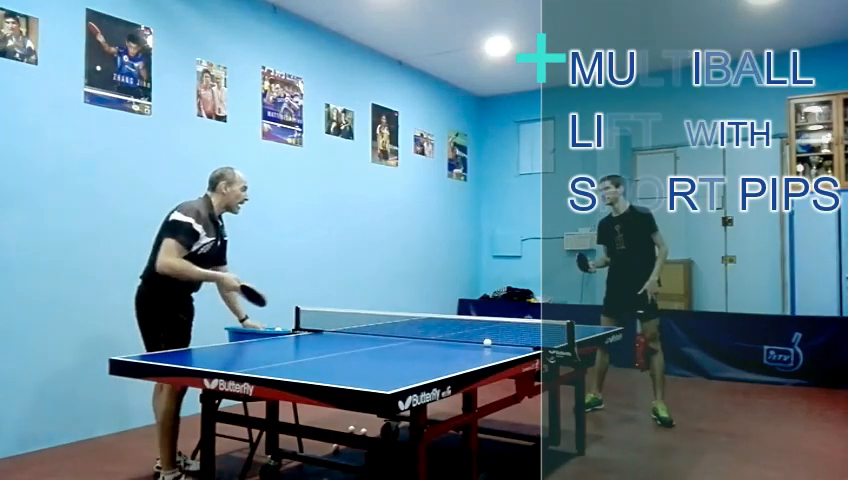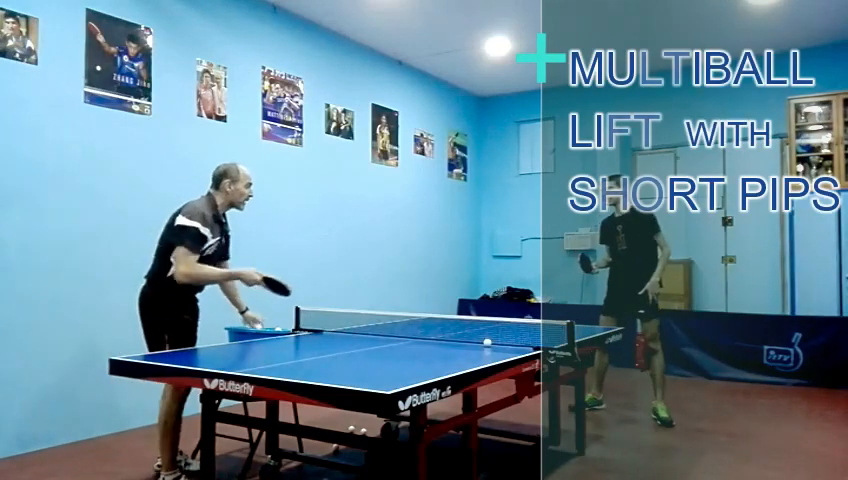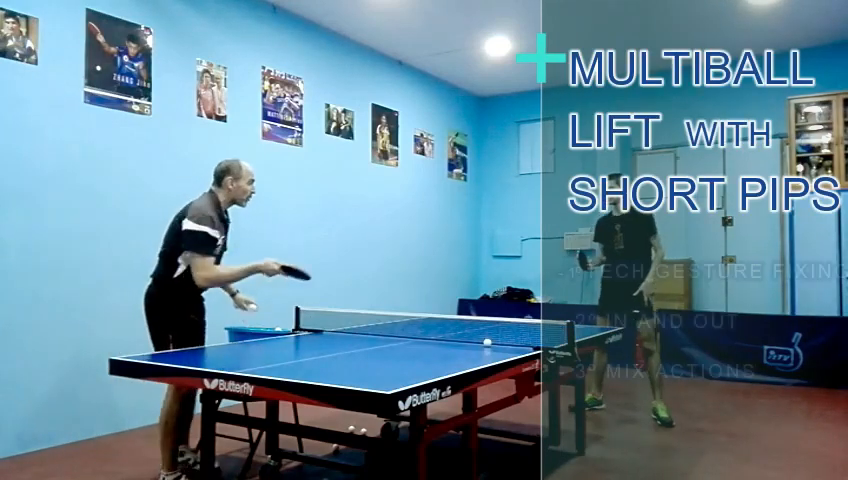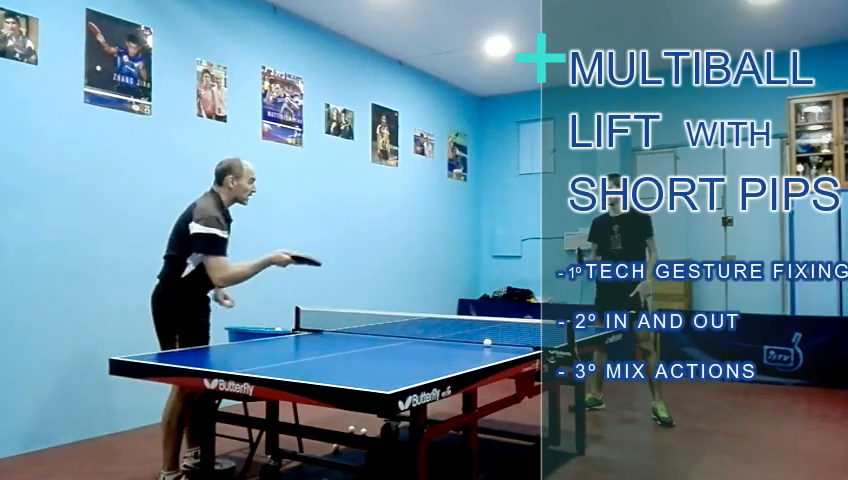
dt=0.2s
person 1, frame 1
left shoulder: (217, 227)
right shoulder: (189, 215)
left elbow: (220, 277)
right elbow: (165, 264)
left wrist: (243, 318)
right wrist: (219, 276)
left hip: (178, 304)
right hip: (157, 302)
left knee: (168, 381)
right knee: (175, 383)
person 1, frame 2
left shoulder: (220, 222)
right shoulder: (195, 216)
left elbow: (216, 269)
right elbow: (184, 272)
left wrist: (242, 309)
right wrist: (239, 274)
left hip: (183, 304)
right hip: (162, 304)
left knee: (180, 381)
right knee: (177, 385)
person 1, frame 3
left shoulder: (218, 215)
right shoulder: (201, 216)
right elbow: (204, 276)
left wrist: (234, 293)
right wrist: (256, 268)
left hip: (187, 303)
right hip: (168, 304)
right knee: (180, 385)
left ankle: (182, 452)
person 1, frame 4
left shoulder: (216, 211)
right shoulder: (208, 216)
right elbow: (222, 275)
left wrist: (216, 291)
right wrist: (269, 260)
left hip: (191, 303)
right hip: (176, 305)
right knee: (184, 385)
left ankle: (194, 454)
person 2, frame 1
left shoulder: (641, 215)
right shoulder: (604, 224)
left elbow: (663, 249)
left wrist: (653, 278)
right wrist: (593, 265)
left hip: (642, 288)
right hip: (614, 289)
left knee: (653, 345)
right knee: (602, 342)
left ankle: (659, 404)
right ankle: (595, 395)
person 2, frame 2
left shoulder: (644, 216)
right shoulder: (607, 224)
left elbow: (665, 250)
left wrist: (655, 278)
right wrist: (597, 265)
left hip: (643, 289)
right hip: (616, 290)
left knee: (653, 345)
left ankle: (659, 404)
right ankle: (595, 395)
person 2, frame 3
left shoulder: (643, 217)
right shoulder: (603, 223)
left elbow: (659, 251)
left wrist: (650, 279)
right wrist: (592, 263)
left hip: (637, 289)
right hip: (610, 290)
left knee: (649, 345)
left ankle: (658, 404)
right ankle: (595, 396)
person 2, frame 4
left shoulder: (640, 218)
right shoulder: (599, 223)
left elbow: (653, 253)
left wrist: (646, 280)
left hip: (633, 290)
right hip: (606, 290)
left knee: (647, 346)
right knee: (600, 343)
left ankle: (657, 404)
right ankle: (595, 396)
